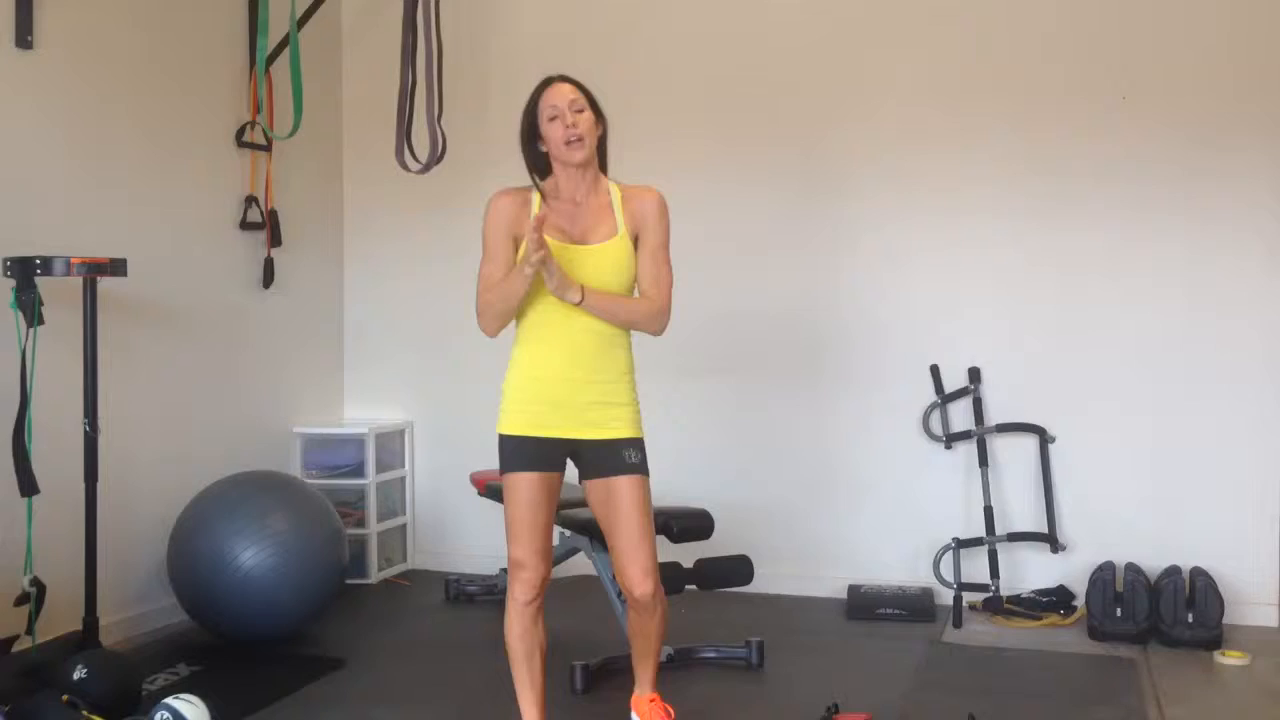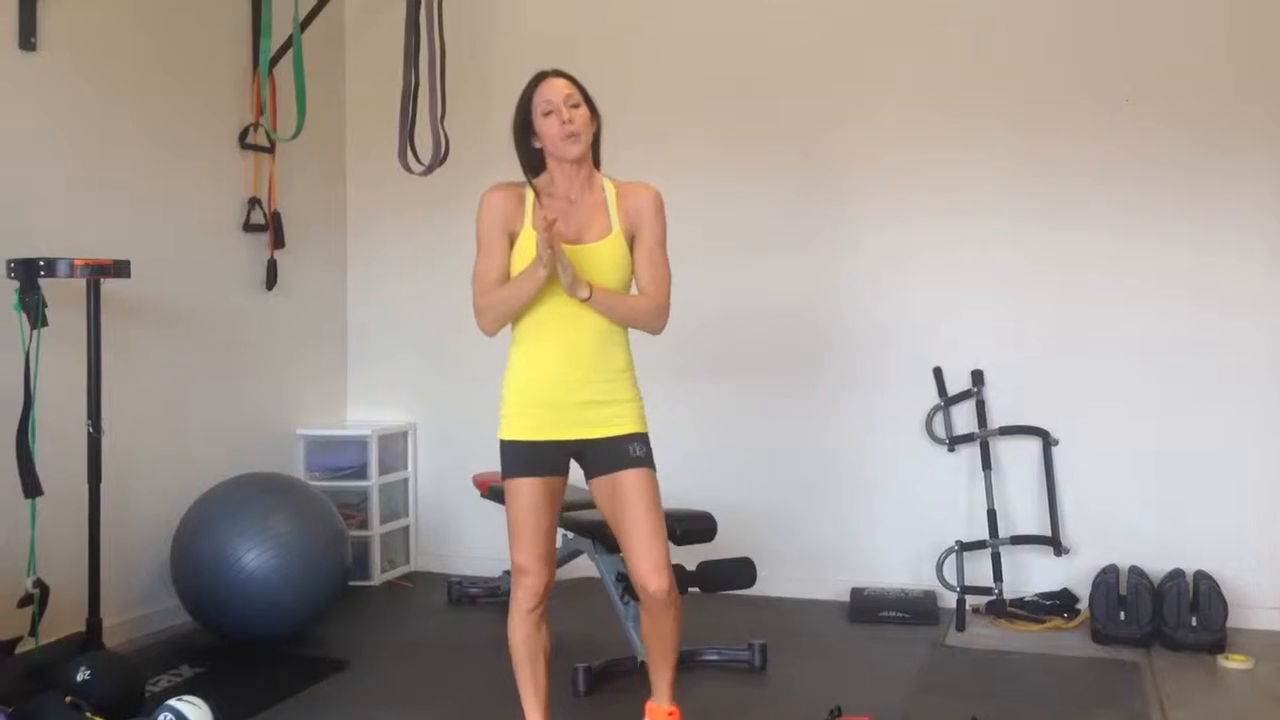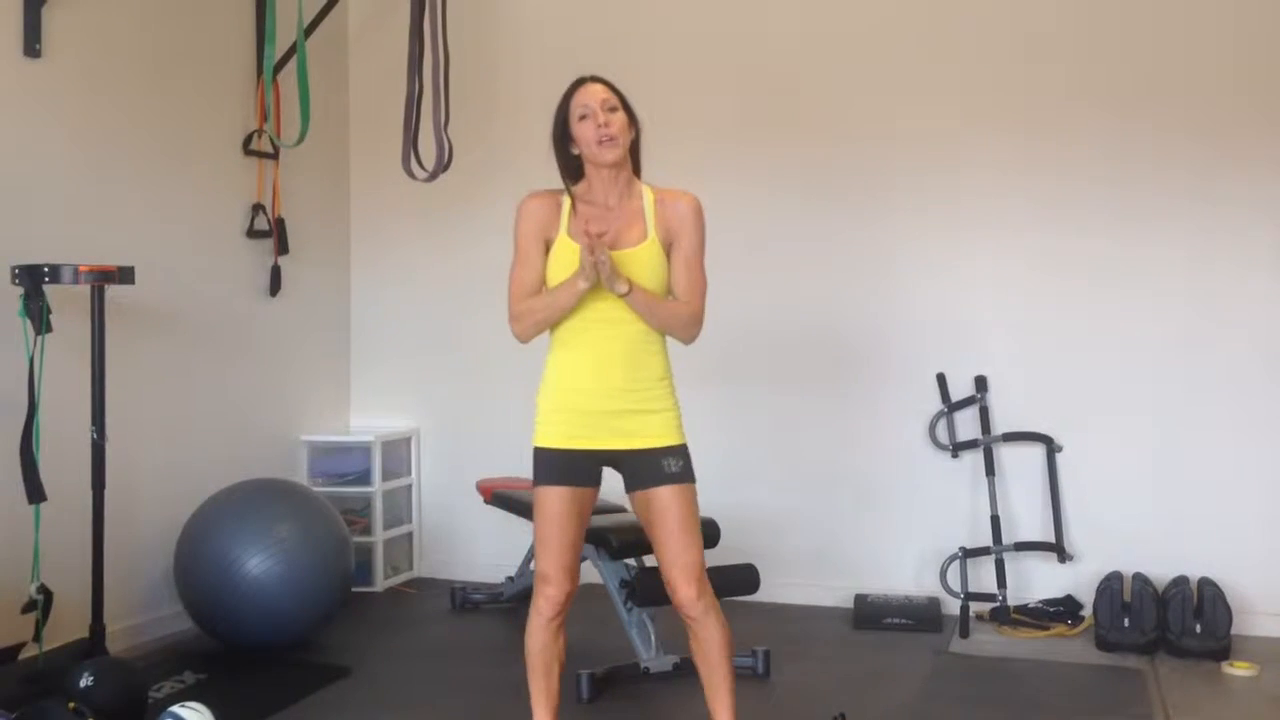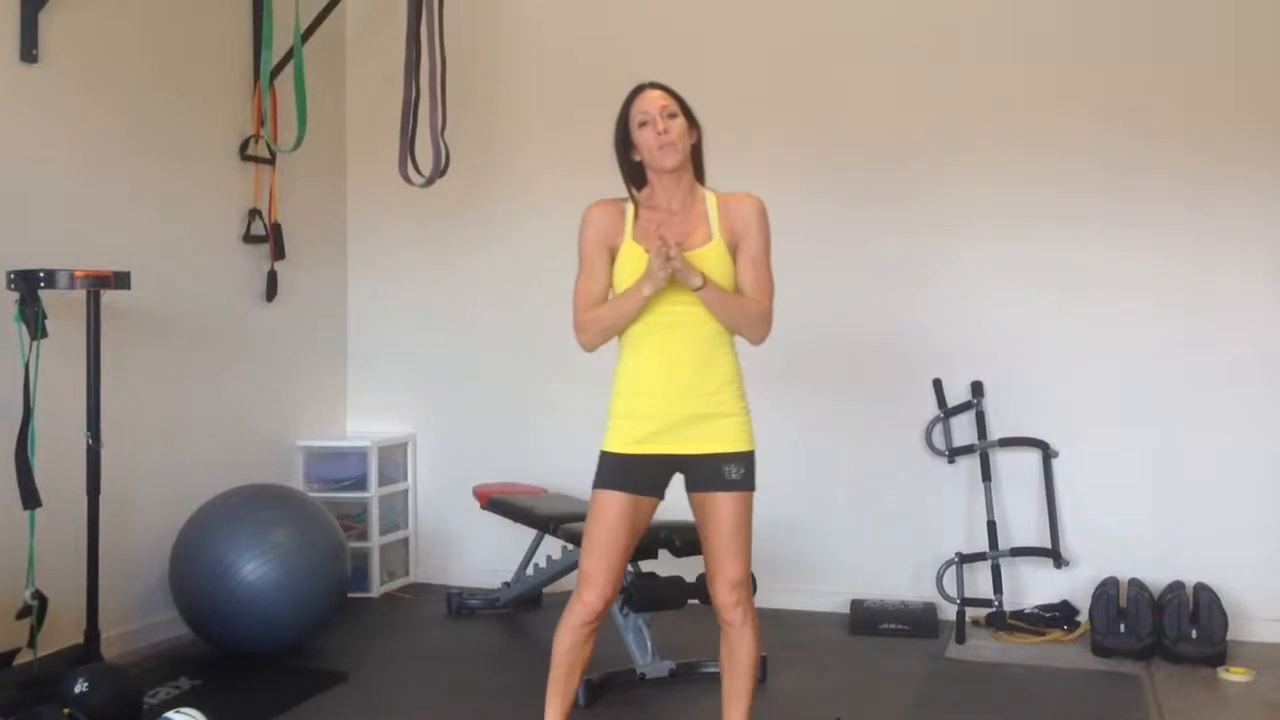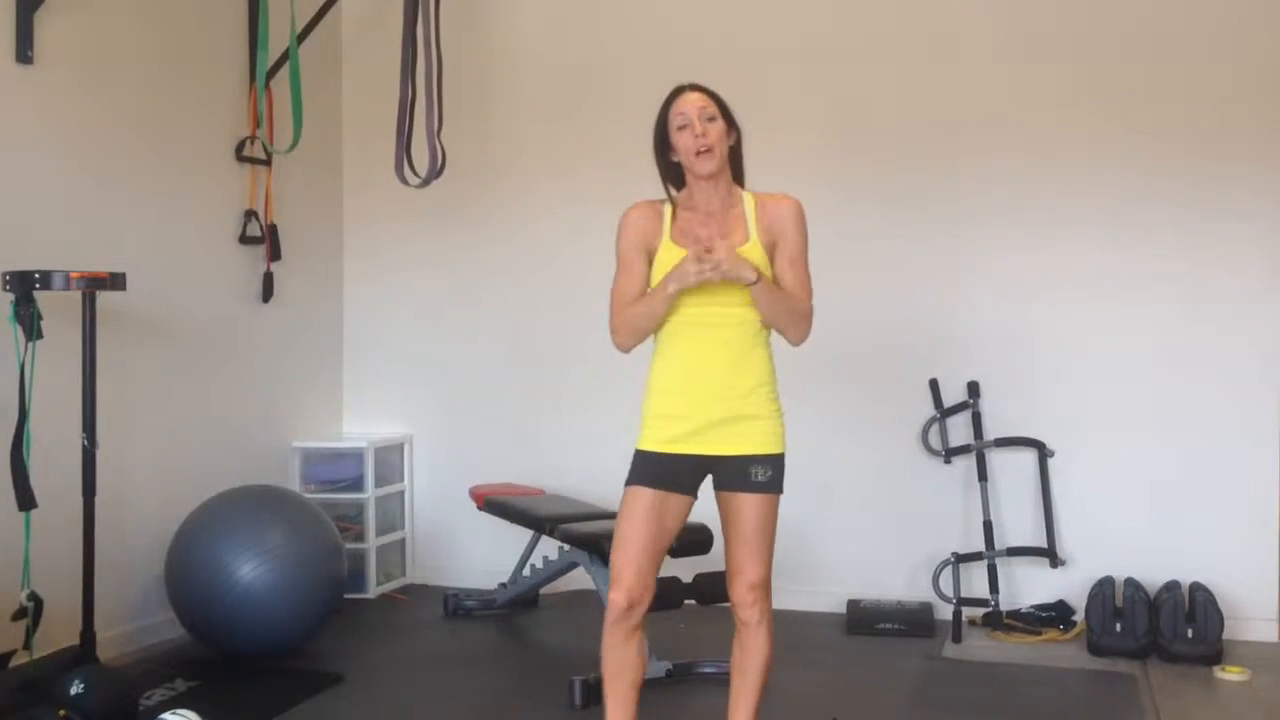
dt=0.3s
person 1, frame 1
left shoulder: (641, 205)
right shoulder: (511, 207)
left elbow: (656, 314)
right elbow: (489, 318)
left wrist: (573, 290)
right wrist: (530, 266)
left hip: (610, 415)
right hip: (532, 413)
left knee: (642, 585)
right knee: (527, 578)
person 1, frame 2
left shoulder: (638, 201)
right shoulder: (504, 204)
left elbow: (656, 312)
right elbow: (487, 316)
left wrist: (579, 283)
right wrist: (540, 269)
left hip: (613, 413)
right hip: (532, 414)
left knee: (657, 582)
right knee: (531, 584)
person 1, frame 3
left shoulder: (676, 209)
right shoulder: (541, 211)
left elbow: (689, 322)
right elbow: (522, 322)
left wrist: (621, 281)
right wrist: (583, 279)
left hip: (651, 423)
right hip: (568, 423)
left knee: (691, 591)
right knee: (553, 592)
person 1, frame 4
left shoulder: (739, 211)
right shoulder: (606, 219)
left elbow: (757, 323)
right elbow: (587, 331)
left wrist: (692, 275)
right wrist: (650, 281)
left hip: (718, 427)
right hip: (636, 429)
left knee: (733, 597)
right knee: (592, 597)
person 1, frame 5
left shoulder: (778, 213)
right shoulder: (644, 221)
left elbow: (798, 327)
right elbow: (623, 336)
left wrist: (751, 274)
right wrist: (674, 285)
left hip: (750, 428)
right hip: (669, 429)
left knee: (749, 599)
right knee: (626, 598)
